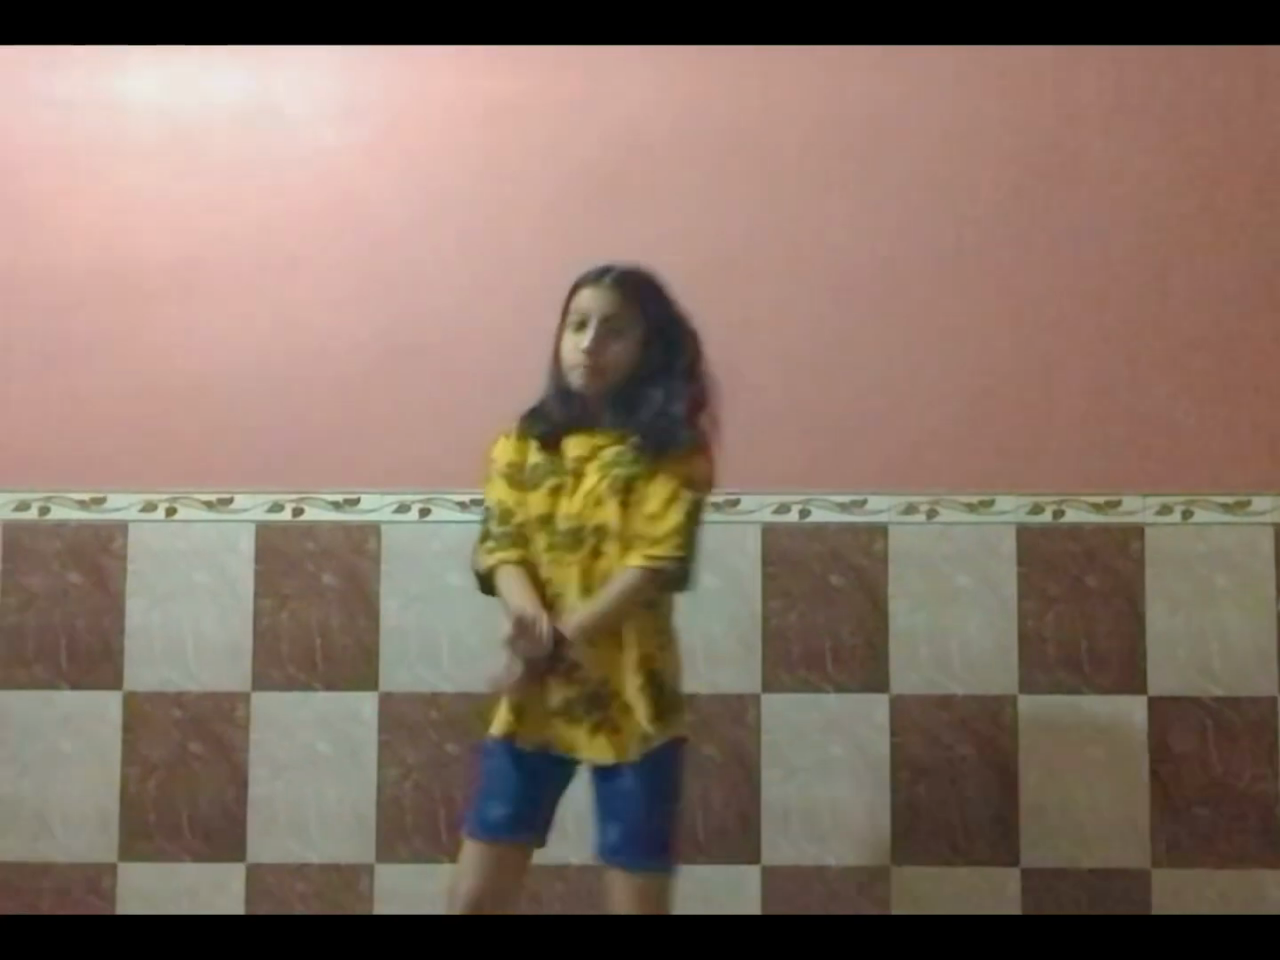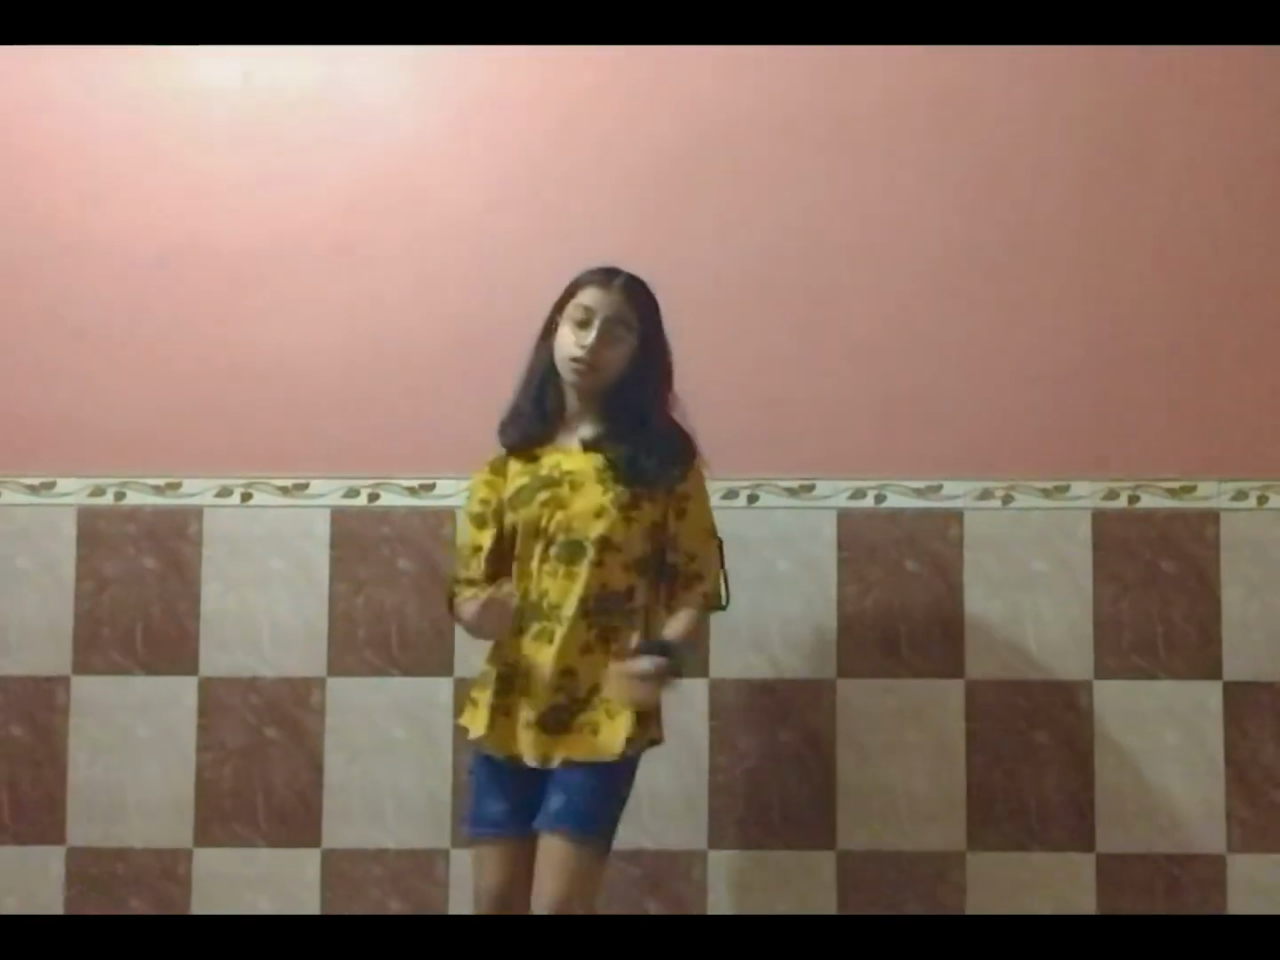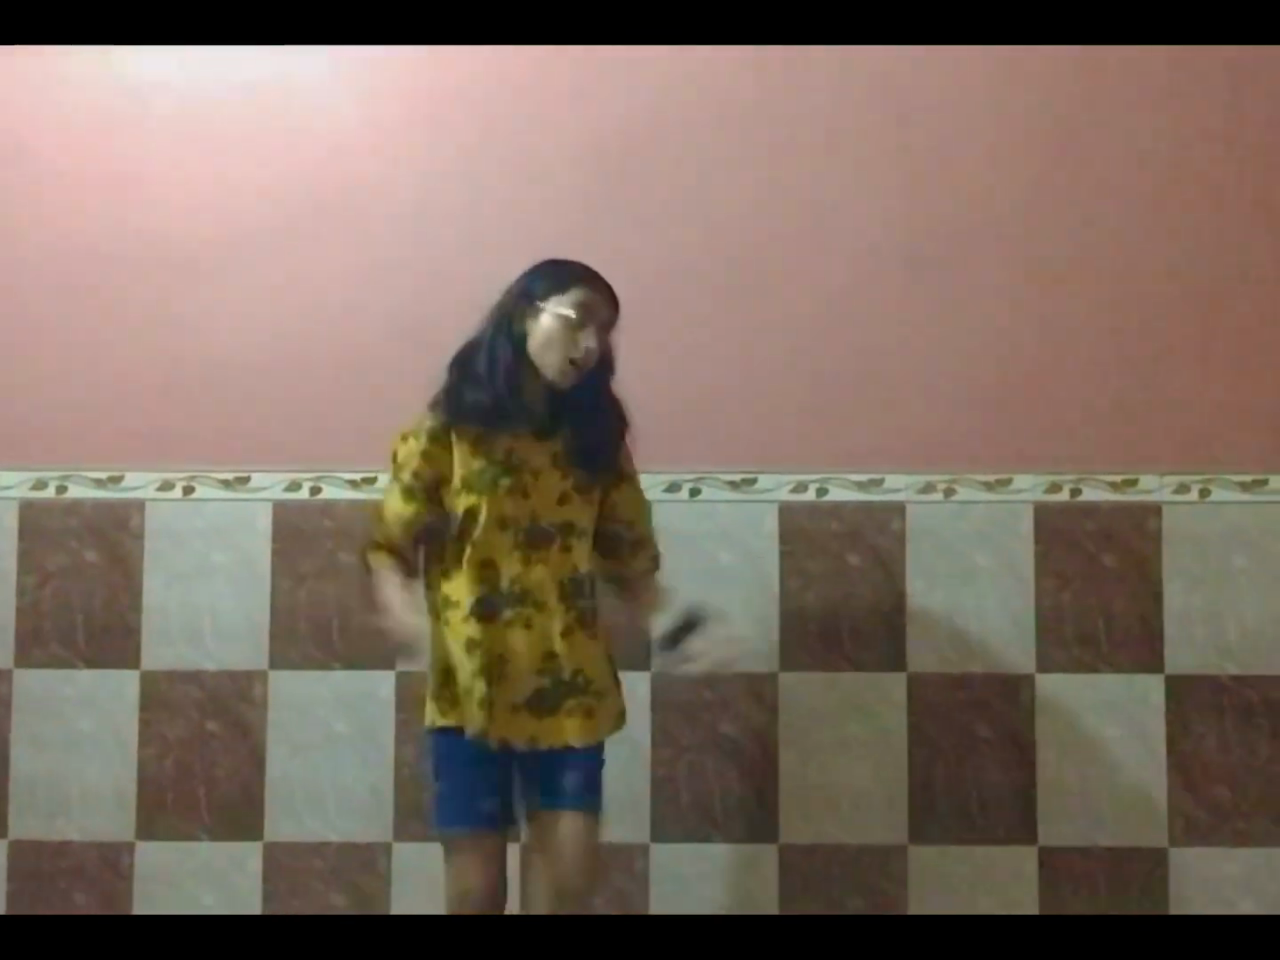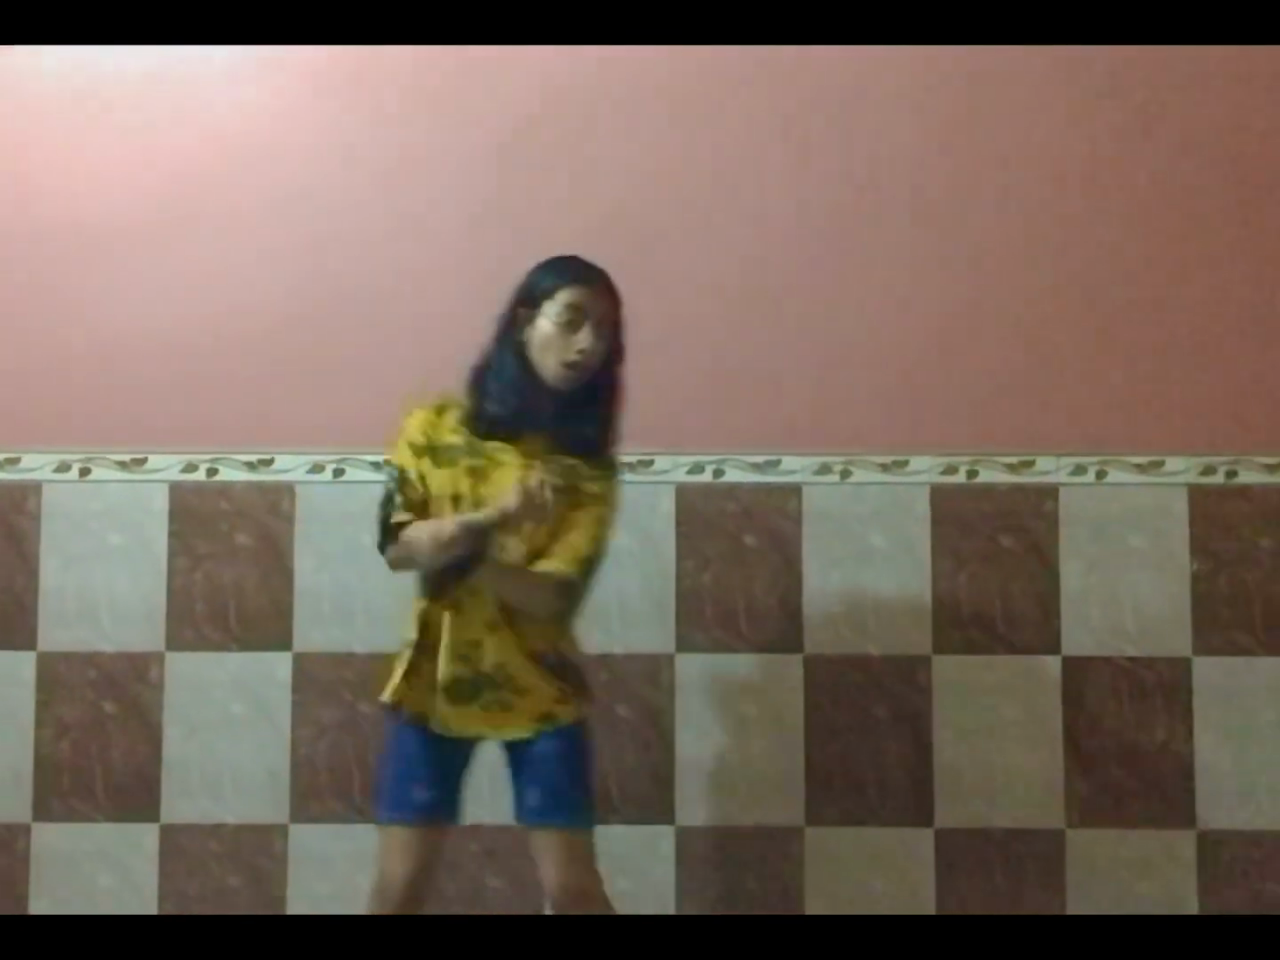
dt=0.4s
person 1, frame 1
left shoulder: (673, 444)
right shoulder: (523, 444)
left elbow: (652, 568)
right elbow: (500, 554)
left wrist: (554, 646)
right wrist: (528, 620)
left hip: (627, 703)
right hip: (533, 704)
left knee: (640, 912)
right knee: (473, 902)
person 1, frame 2
left shoulder: (664, 462)
right shoulder: (510, 460)
left elbow: (697, 589)
right elbow: (468, 586)
left wrist: (658, 655)
right wrist: (481, 613)
left hip: (603, 709)
right hip: (508, 705)
left knee: (560, 904)
right knee: (496, 901)
person 1, frame 3
left shoulder: (596, 443)
right shoulder: (442, 436)
left elbow: (630, 559)
right elbow: (389, 550)
right wrist: (405, 608)
left hip: (570, 693)
right hip: (469, 691)
left knee: (567, 886)
right knee: (475, 897)
person 1, frame 4
left shoulder: (588, 458)
right shoulder: (436, 425)
left elbow: (555, 595)
right elbow: (402, 545)
left wrist: (463, 560)
right wrist: (491, 515)
left hip: (537, 688)
right hip: (433, 679)
left knee: (572, 892)
right knee: (399, 884)
